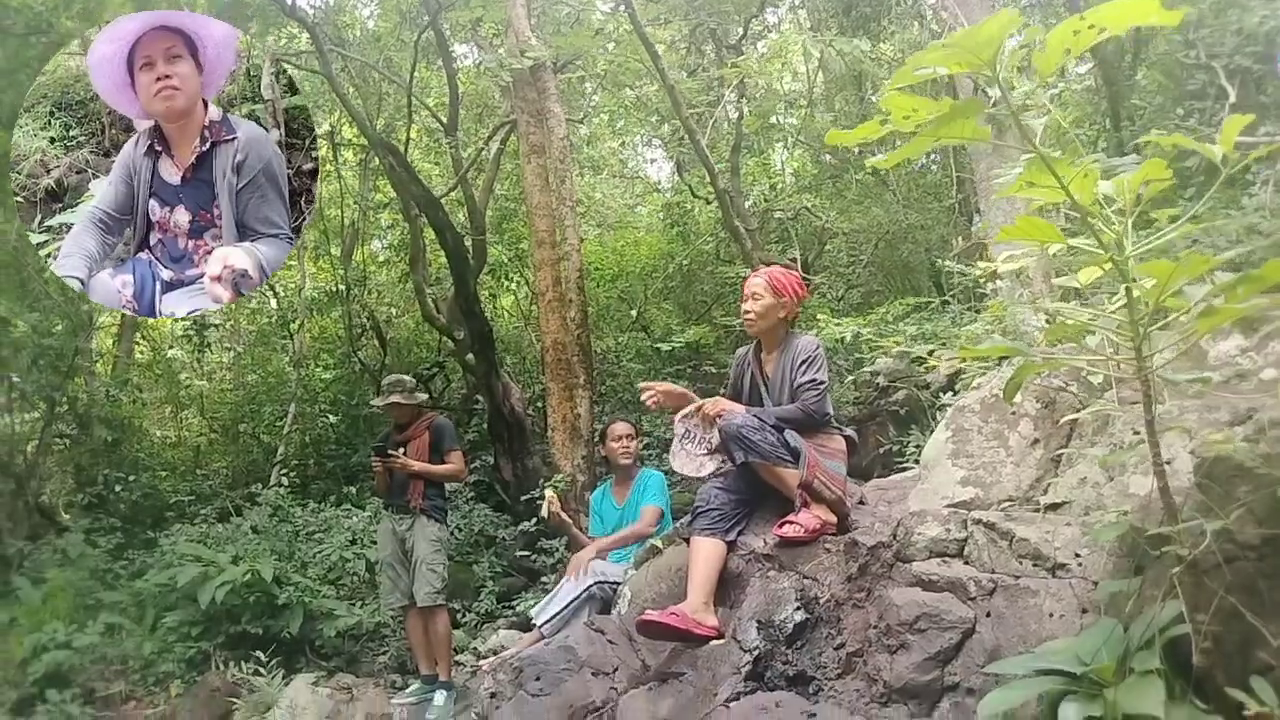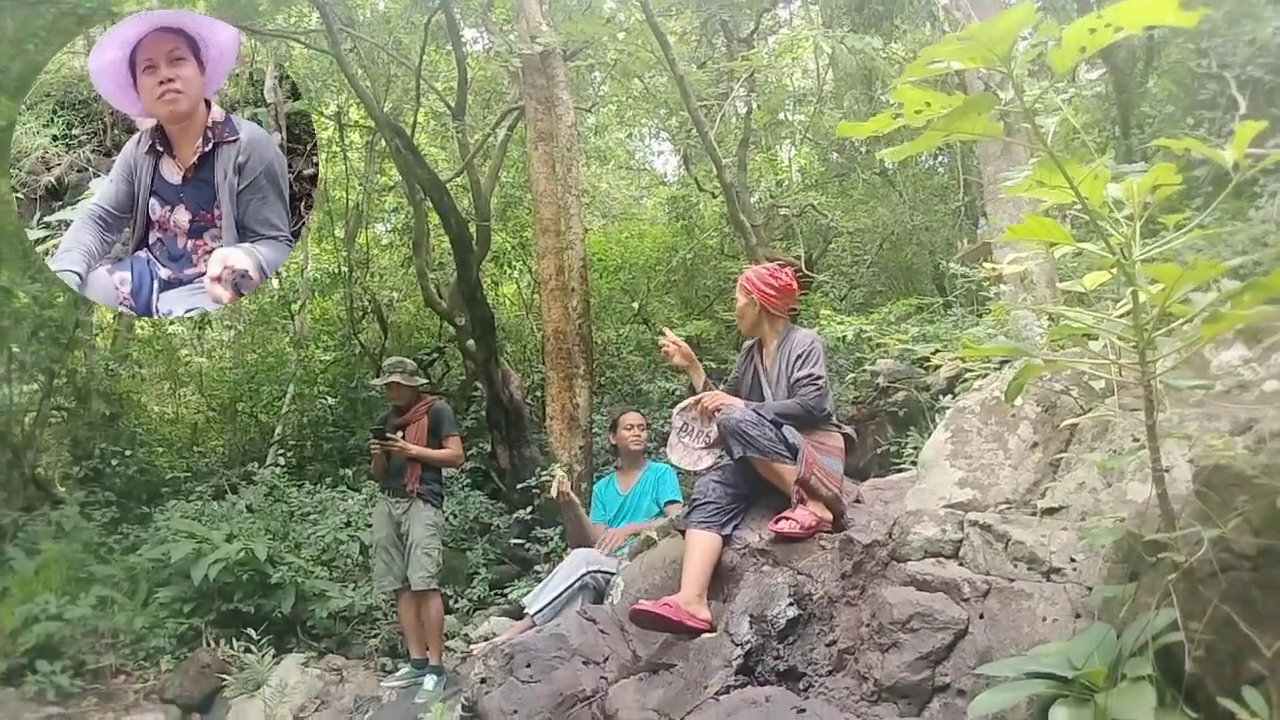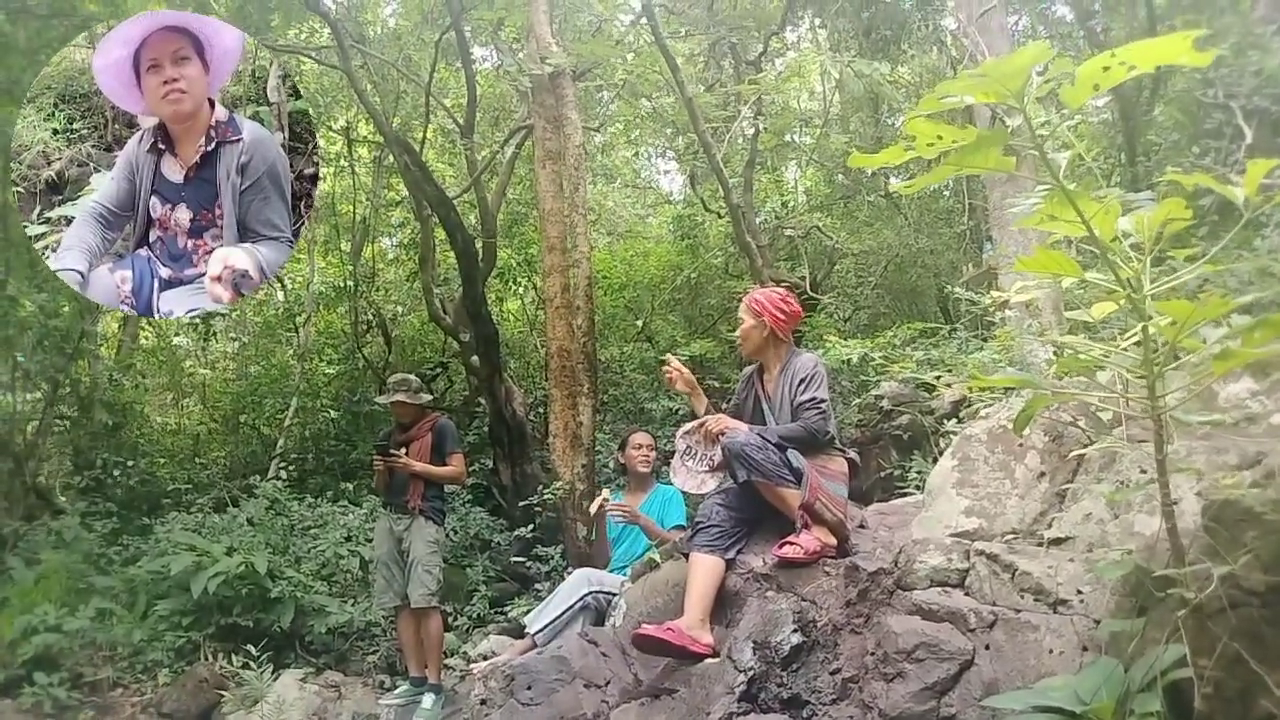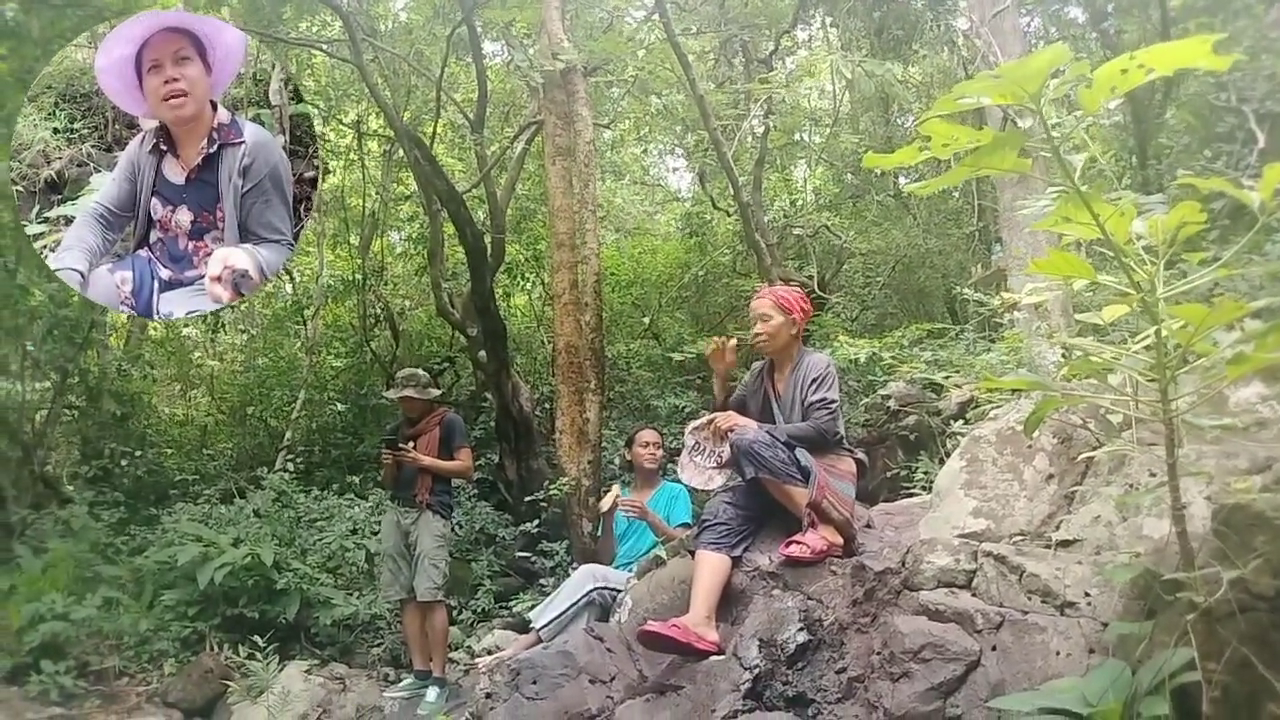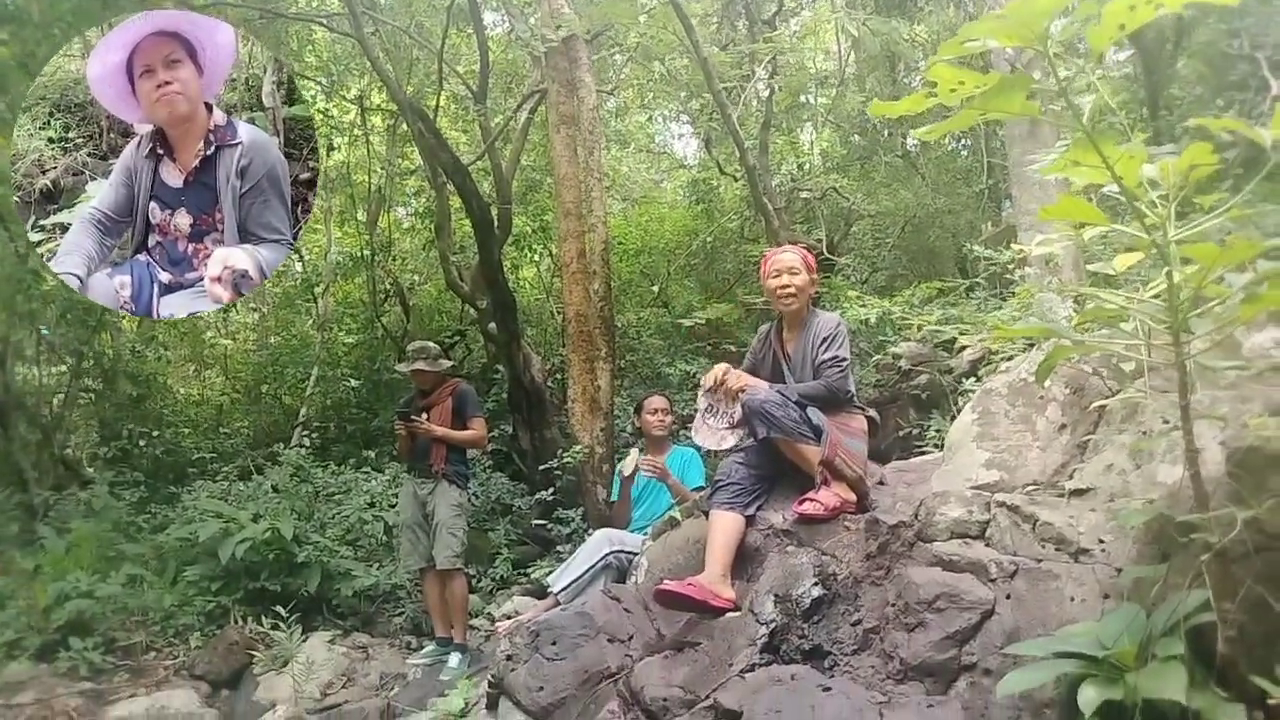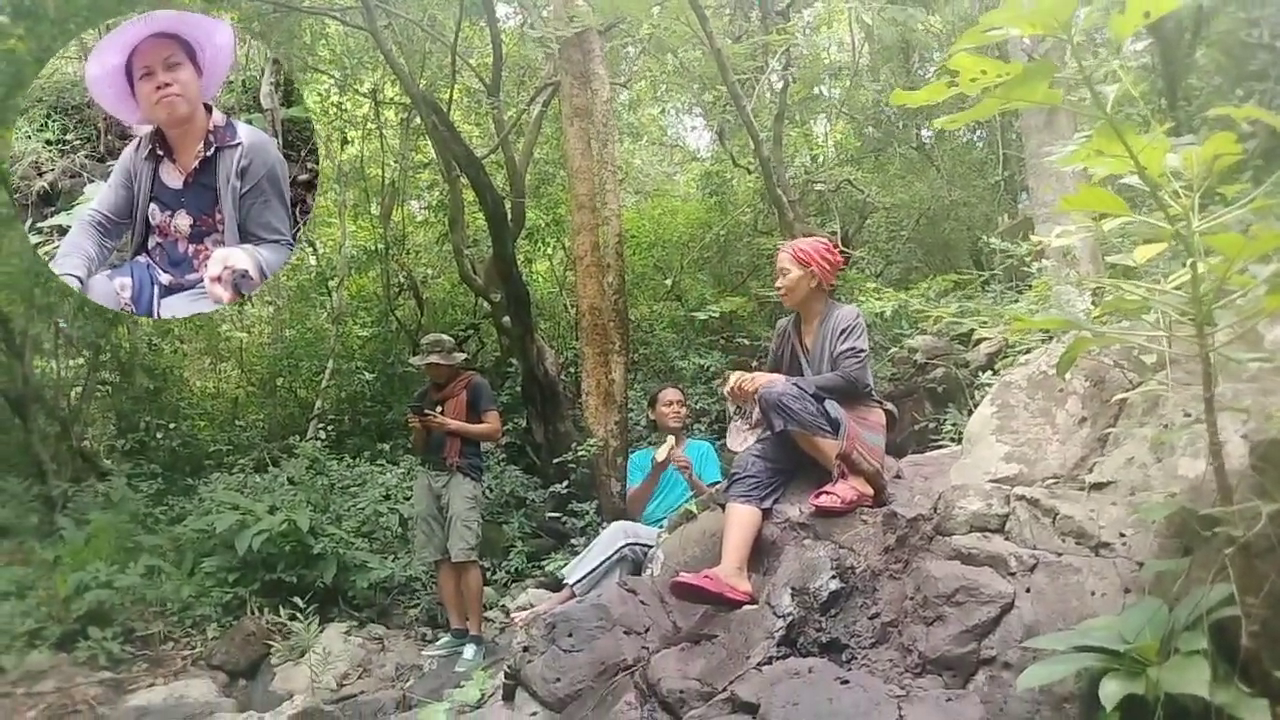
dt=0.7s
person 1, frame 1
left shoulder: (806, 348)
right shoulder: (744, 358)
left elbow: (812, 410)
right elbow: (724, 414)
left wrist: (743, 412)
right wrist: (685, 399)
left hip: (815, 455)
right hip: (767, 464)
left knee: (739, 427)
right knee: (714, 496)
left ankle: (817, 507)
right ankle: (699, 610)
person 1, frame 2
left shoulder: (805, 342)
right shoulder: (749, 353)
left elbow: (811, 405)
right elbow: (721, 404)
left wrist: (742, 406)
right wrist: (691, 366)
left hip: (812, 451)
right hip: (764, 460)
left knee: (737, 421)
right knee: (711, 489)
left ankle: (813, 504)
right ankle: (692, 601)
person 1, frame 3
left shoulder: (806, 366)
right shoulder: (750, 378)
left elbow: (815, 428)
right elbow: (723, 428)
left wrist: (747, 430)
right wrist: (694, 393)
left hip: (817, 475)
right hip: (769, 483)
left knee: (740, 444)
right knee: (715, 512)
left ankle: (817, 529)
right ankle: (695, 626)
person 1, frame 4
left shoulder: (818, 366)
right shoulder: (758, 373)
left elbow: (824, 429)
right elbow: (725, 417)
left wrist: (756, 428)
right wrist: (720, 376)
left hip: (823, 473)
right hip: (773, 482)
left knee: (748, 441)
right knee: (721, 510)
left ankle: (824, 527)
right ankle: (700, 622)
person 1, frame 5
left shoulder: (829, 325)
right shoulder: (766, 335)
left elbow: (836, 387)
right elbow: (746, 383)
left wrist: (766, 388)
right wrist: (726, 376)
left hip: (835, 431)
right hip: (787, 440)
left knee: (760, 401)
right knee: (733, 471)
left ankle: (838, 485)
right ankle: (716, 581)
person 1, frame 6
left shoulder: (847, 318)
right shoulder: (785, 329)
left elbow: (852, 379)
right elbow: (770, 380)
left wrist: (783, 383)
right wrist: (747, 383)
left hip: (853, 425)
right hip: (803, 435)
left knee: (778, 395)
right knee: (751, 463)
left ankle: (854, 478)
right ankle: (732, 573)
person 2, frame 1
left shoulder: (438, 426)
right shoulder: (386, 438)
left elbow: (459, 470)
left wrist: (413, 466)
right wrist: (380, 474)
left hip: (425, 518)
right hip: (391, 520)
left knee: (431, 600)
right knee: (407, 602)
left ankle: (445, 684)
right ankle: (426, 678)
person 2, frame 2
left shoulder: (437, 411)
right shoulder: (385, 421)
left elbow: (456, 456)
left wrist: (411, 449)
right wrist: (378, 456)
left hip: (421, 502)
right hip: (387, 504)
left knee: (425, 584)
right knee: (401, 586)
left ankle: (435, 669)
right ankle: (417, 663)
person 2, frame 3
left shoulder: (441, 428)
right shoulder: (388, 436)
left elbow: (459, 473)
left wrist: (414, 466)
right wrist: (380, 472)
left hip: (423, 519)
right hip: (389, 519)
left knee: (425, 601)
right knee: (400, 603)
left ankle: (434, 687)
right ankle: (416, 680)
person 2, frame 4
left shoulder: (449, 422)
right shoulder: (396, 430)
left elbow: (466, 468)
left wrist: (423, 460)
right wrist: (389, 466)
left hip: (430, 513)
right hip: (396, 513)
left knee: (430, 595)
right knee: (406, 596)
left ankle: (438, 680)
right ankle: (420, 673)
person 2, frame 5
left shoulder: (461, 393)
right shoulder: (408, 404)
left elbow: (480, 438)
left wrist: (436, 431)
right wrist: (403, 438)
left hip: (446, 483)
right hip: (413, 484)
left knee: (450, 564)
right knee: (425, 565)
left ankle: (460, 646)
right ankle: (442, 640)
person 2, frame 6
left shoulder: (475, 386)
right shoulder: (422, 396)
left elbow: (494, 431)
left wrist: (451, 425)
right wrist: (418, 430)
left hip: (461, 475)
right hip: (427, 476)
left knee: (464, 555)
right knee: (440, 557)
left ankle: (475, 638)
right ankle: (457, 632)
person 3, frame 1
left shoulder: (248, 144)
right shoulder: (138, 150)
left elbow: (277, 242)
right elbow: (99, 223)
left wrist: (247, 261)
right wrist: (65, 282)
left hip: (212, 290)
right hip: (148, 278)
person 3, frame 2
left shoulder: (250, 145)
right shoulder: (140, 149)
left elbow: (276, 244)
right elbow: (98, 220)
left wrist: (248, 262)
right wrist: (63, 277)
left hip: (211, 290)
right hip: (146, 277)
person 3, frame 3
left shoulder: (253, 145)
right shoulder: (142, 148)
left elbow: (277, 244)
right elbow: (98, 218)
left wrist: (248, 261)
right wrist: (64, 275)
left hip: (212, 288)
right hip: (147, 275)
person 3, frame 4
left shoulder: (255, 148)
right shoulder: (143, 149)
left elbow: (278, 248)
right elbow: (100, 218)
left wrist: (249, 262)
right wrist: (64, 275)
left hip: (212, 291)
right hip: (146, 276)
person 3, frame 5
left shoulder: (251, 149)
right shoulder: (140, 153)
left elbow: (278, 247)
right elbow: (97, 223)
left wrist: (247, 264)
right wrist: (63, 279)
left hip: (212, 292)
right hip: (147, 279)
person 3, frame 6
left shoulder: (252, 150)
right shoulder: (139, 155)
left elbow: (278, 248)
right elbow: (98, 225)
left wrist: (248, 262)
right wrist: (64, 280)
left hip: (212, 293)
right hip: (147, 280)
person 4, frame 1
left shoulder: (652, 480)
right shoulder: (599, 497)
left elbow: (646, 527)
right elbow: (600, 553)
left wrist: (598, 546)
right wrist: (570, 529)
right hip: (612, 577)
left knee: (587, 574)
left ankle: (527, 644)
person 4, frame 2
left shoulder: (662, 474)
right shoulder: (602, 488)
right elbow: (599, 542)
left wrist: (631, 528)
right wrist: (575, 509)
right hip: (608, 568)
left knee: (582, 558)
right knee: (582, 584)
left ankle: (518, 631)
person 4, frame 3
left shoulder: (669, 495)
right shoulder: (612, 502)
right elbow: (601, 563)
left wrist: (641, 520)
right wrist: (600, 523)
right hip: (609, 588)
left knee: (585, 578)
right knee: (585, 599)
left ankle: (519, 650)
person 4, frame 4
left shoulder: (675, 493)
right shoulder: (619, 498)
right elbow: (605, 559)
left wrist: (650, 517)
right wrist: (608, 520)
right hip: (614, 585)
left knee: (590, 574)
right knee: (590, 597)
left ankle: (525, 644)
person 4, frame 5
left shoulder: (687, 457)
right elbow: (619, 524)
left wrist: (669, 480)
right wrist: (626, 485)
right hip: (628, 549)
left knee: (606, 538)
right knee: (606, 561)
left ankle: (545, 608)
person 4, frame 6
left shoulder: (703, 451)
right shoulder: (639, 459)
right elbow: (633, 511)
left wrist: (691, 477)
right wrist: (655, 473)
right hip: (644, 542)
left knee: (620, 531)
right knee: (621, 554)
left ankle: (560, 600)
